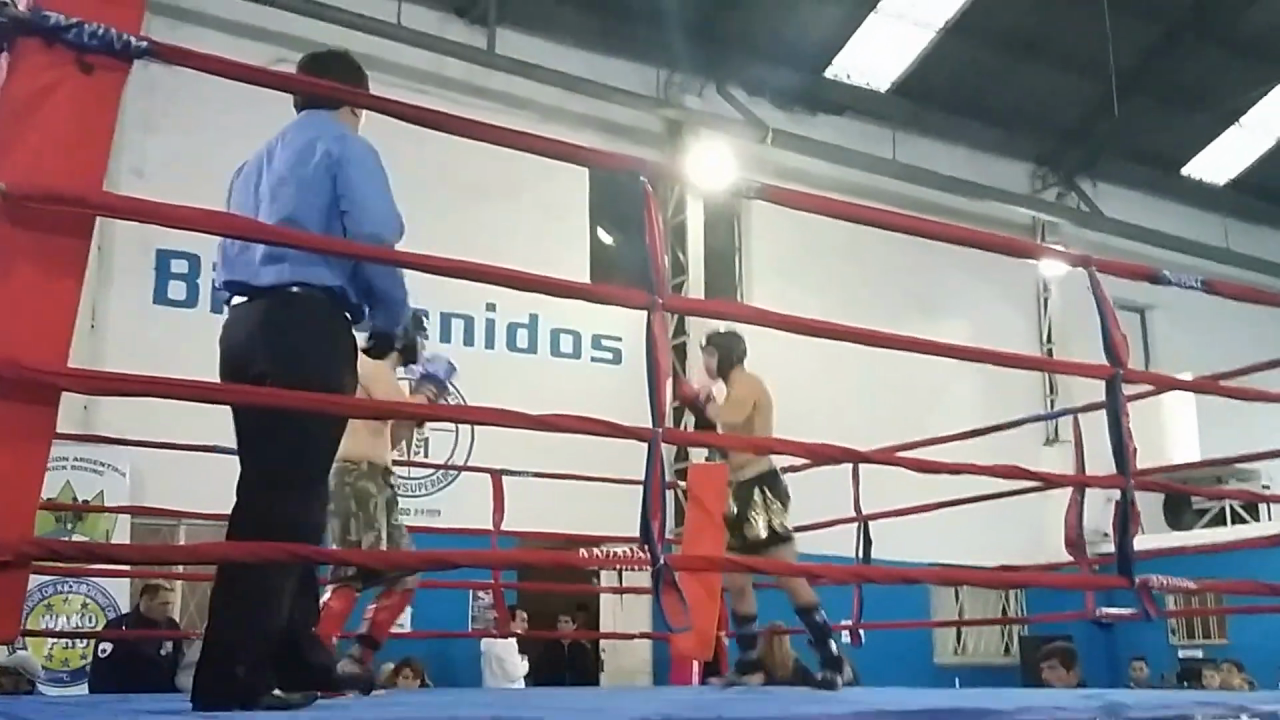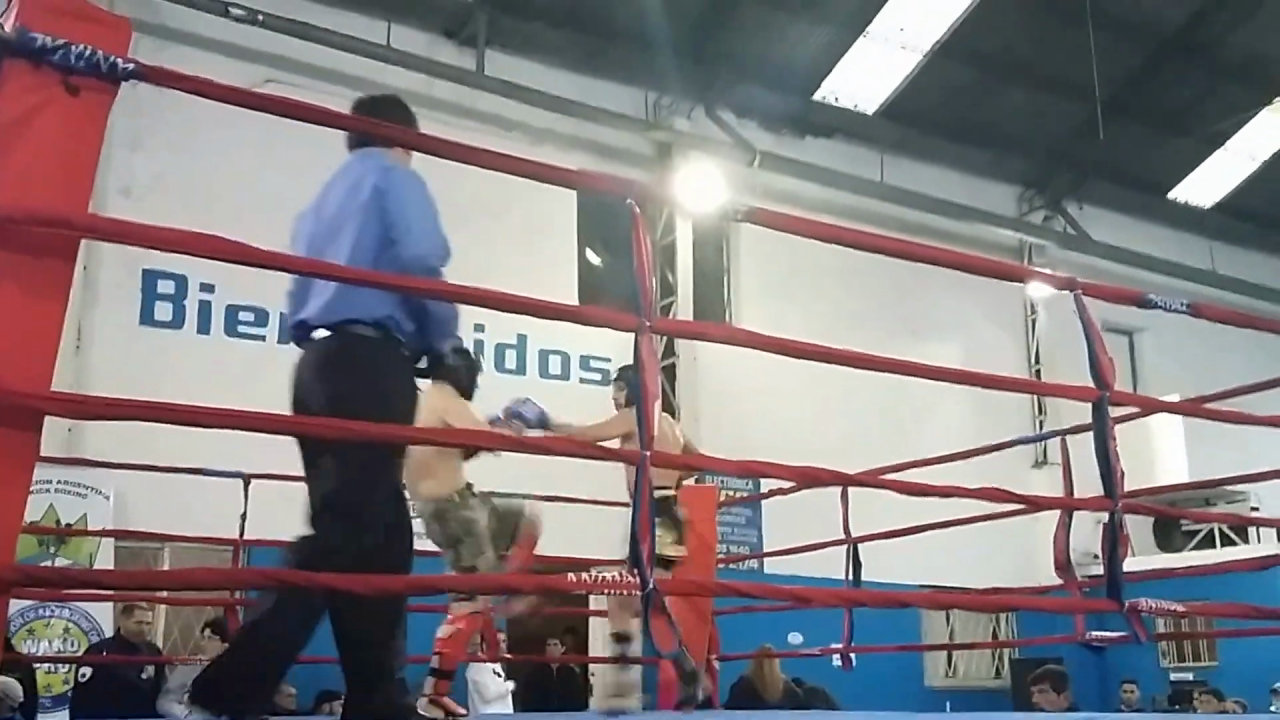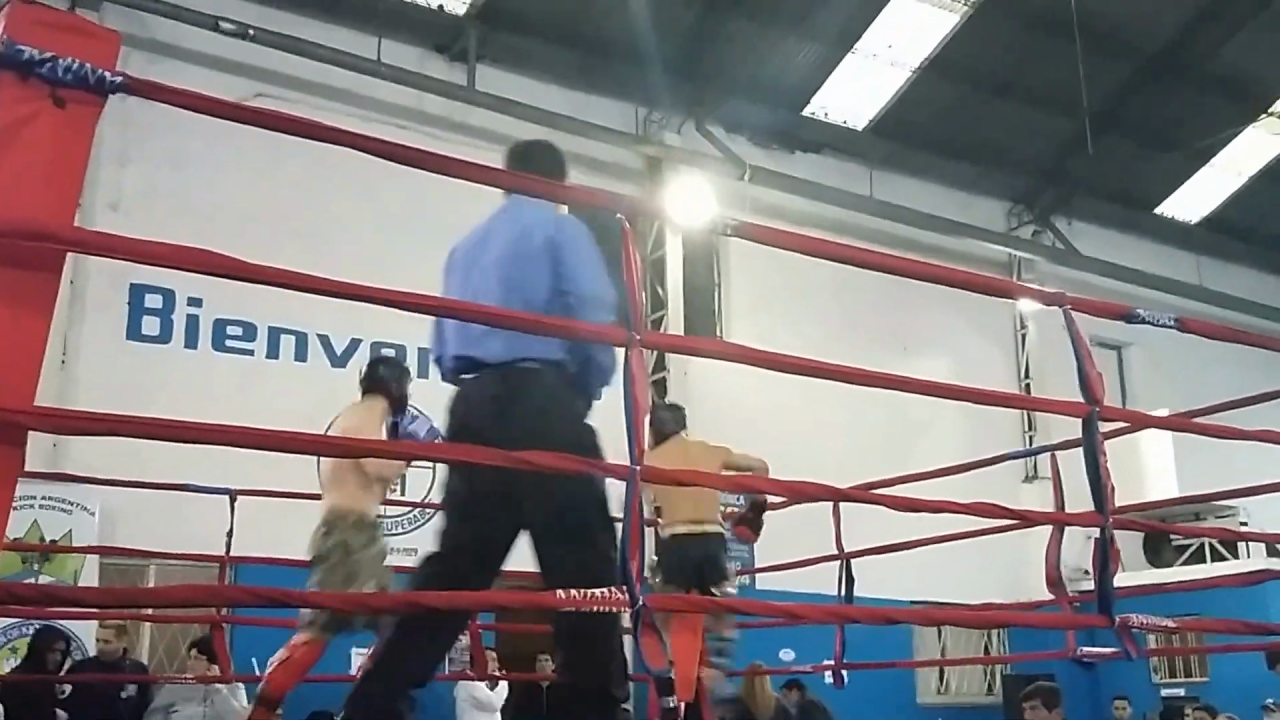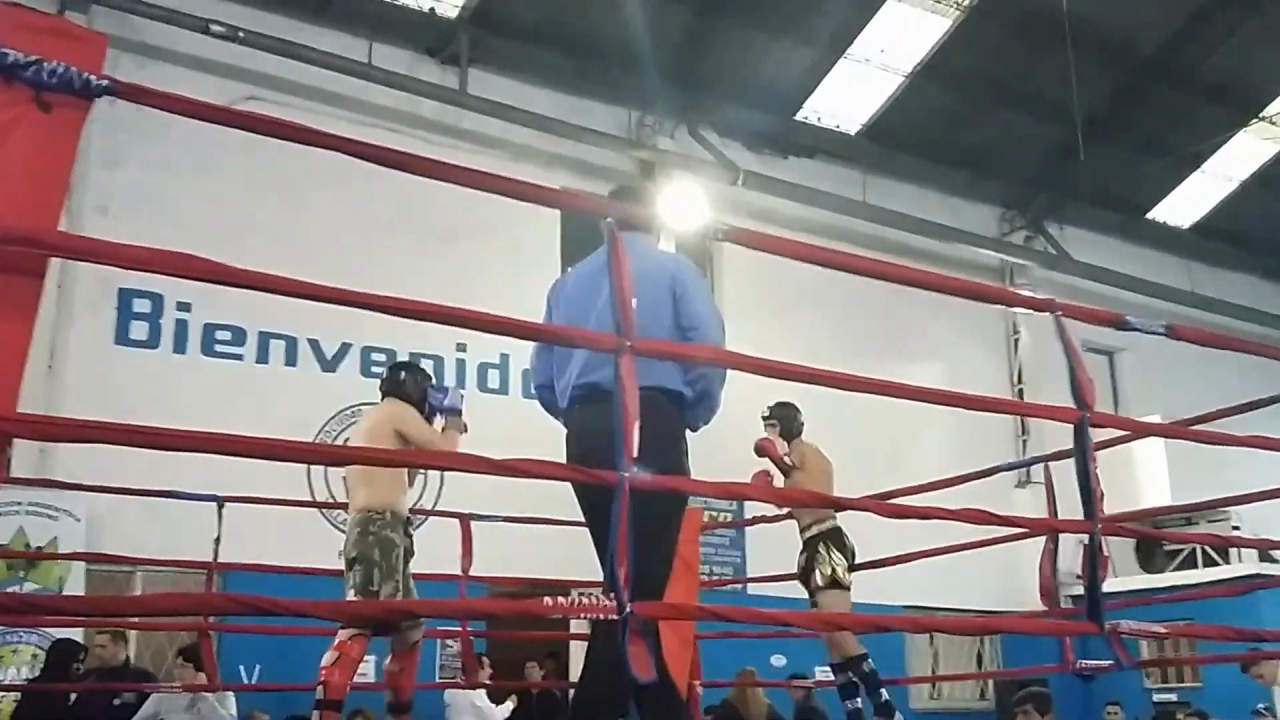
dt=0.7s
person 1, frame 1
left shoulder: (256, 162)
right shoulder: (347, 148)
left elbow: (229, 258)
right elbow: (373, 239)
right wrist: (387, 321)
left hip: (248, 325)
right hip: (308, 327)
left knee: (278, 494)
right knee: (287, 501)
left ankle: (293, 657)
right ankle: (233, 675)
person 1, frame 2
left shoulder: (319, 203)
right shoulder: (395, 178)
left elbow: (298, 302)
right elbow: (421, 263)
right wrist: (438, 338)
left hip: (319, 365)
right hip: (370, 362)
left knee: (377, 537)
right knee: (345, 535)
person 1, frame 3
left shoulder: (467, 245)
right shoulder: (561, 229)
left elbow: (443, 343)
right elbow: (592, 317)
right wrist: (590, 388)
left hip: (473, 404)
right hip: (542, 399)
left knee: (459, 564)
right knee: (582, 562)
person 1, frame 4
left shoulder: (569, 282)
right shoulder: (671, 268)
left elbow: (543, 377)
right elbow: (707, 348)
right wrist: (691, 415)
left hip: (586, 432)
right hip: (649, 423)
left knee: (625, 579)
right knee: (638, 580)
person 2, frame 1
left shoulder: (380, 374)
right shoulder: (371, 365)
left elbow: (396, 438)
left wrist: (418, 394)
right wrist: (431, 388)
left hip: (376, 481)
right hip: (358, 478)
left knee: (404, 576)
right knee: (353, 576)
left ankle: (358, 657)
person 2, frame 2
left shoulder: (424, 404)
right shoulder: (446, 403)
left wrist: (491, 431)
right wrist: (515, 428)
left hip: (448, 505)
right hip: (453, 505)
left knee: (526, 523)
right knee: (474, 599)
person 2, frame 3
left shoulder: (354, 417)
right shoulder: (364, 417)
right elbow: (381, 468)
left wrist: (403, 439)
right wrist: (412, 442)
left hip: (360, 536)
right hip: (347, 533)
right knee: (316, 632)
person 2, frame 4
left shoulder: (371, 424)
right shoulder: (397, 411)
right elbow: (444, 451)
left wrist: (418, 446)
right wrist: (452, 415)
left hip: (369, 529)
right hip: (380, 529)
left knee: (410, 631)
right knee: (357, 626)
person 3, frame 1
left shoulder: (747, 384)
right shoulder: (739, 391)
left elbow: (731, 425)
left wrist: (700, 401)
right wrist: (706, 421)
left hip: (759, 485)
right hip: (744, 488)
left knee: (789, 579)
right knee: (735, 581)
left ankle: (835, 663)
right ankle: (749, 667)
person 3, frame 2
left shoulder: (634, 417)
right shoulder: (669, 424)
left elbow: (585, 436)
left wrist: (543, 422)
left hip: (654, 511)
right hip: (667, 508)
left knee: (640, 600)
right knee: (620, 603)
left ankle: (691, 678)
right ankle: (622, 689)
person 3, frame 3
left shoulder: (652, 459)
right shoulder: (712, 452)
right elbow: (761, 468)
right wrist: (754, 512)
left hip: (676, 547)
right hip: (713, 544)
left knee: (663, 624)
right knee: (722, 618)
left ankle: (667, 709)
right ankle: (718, 674)
person 3, frame 4
left shoulder: (804, 454)
right shoulder: (796, 457)
left elbow: (819, 498)
left wrist: (788, 467)
left hip: (825, 543)
right hip: (817, 544)
left knee: (837, 633)
right knee: (834, 634)
